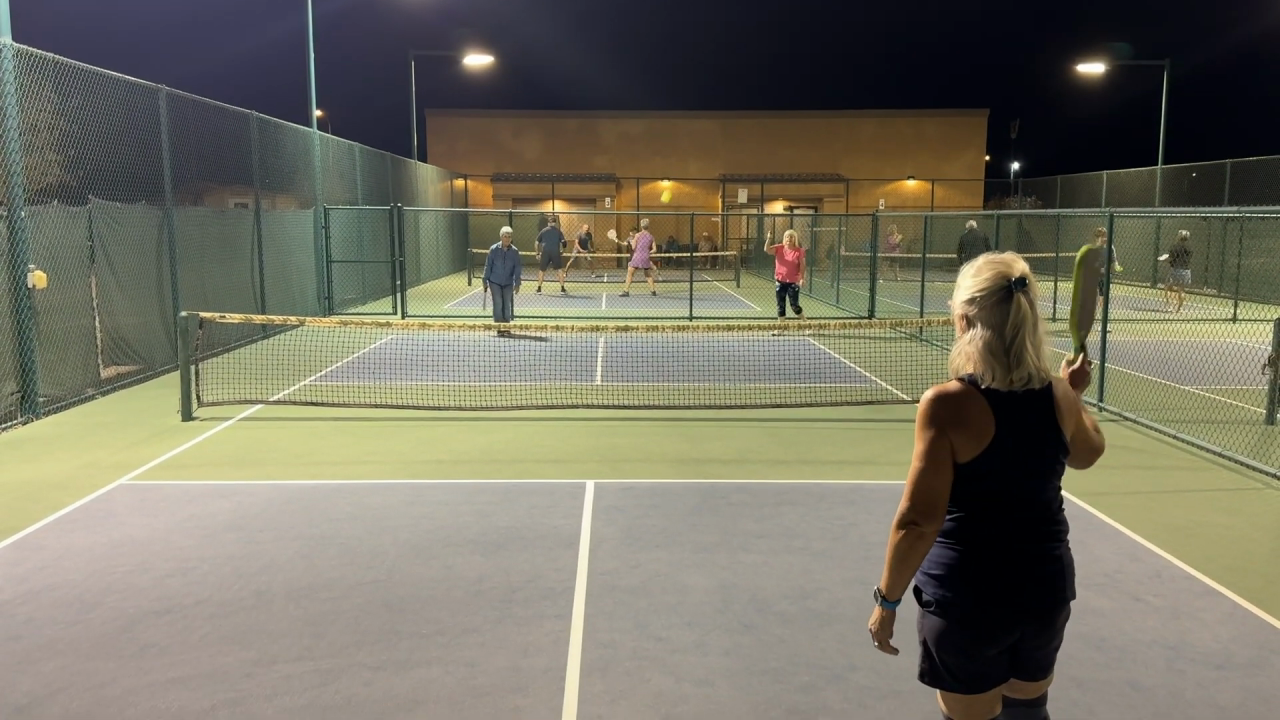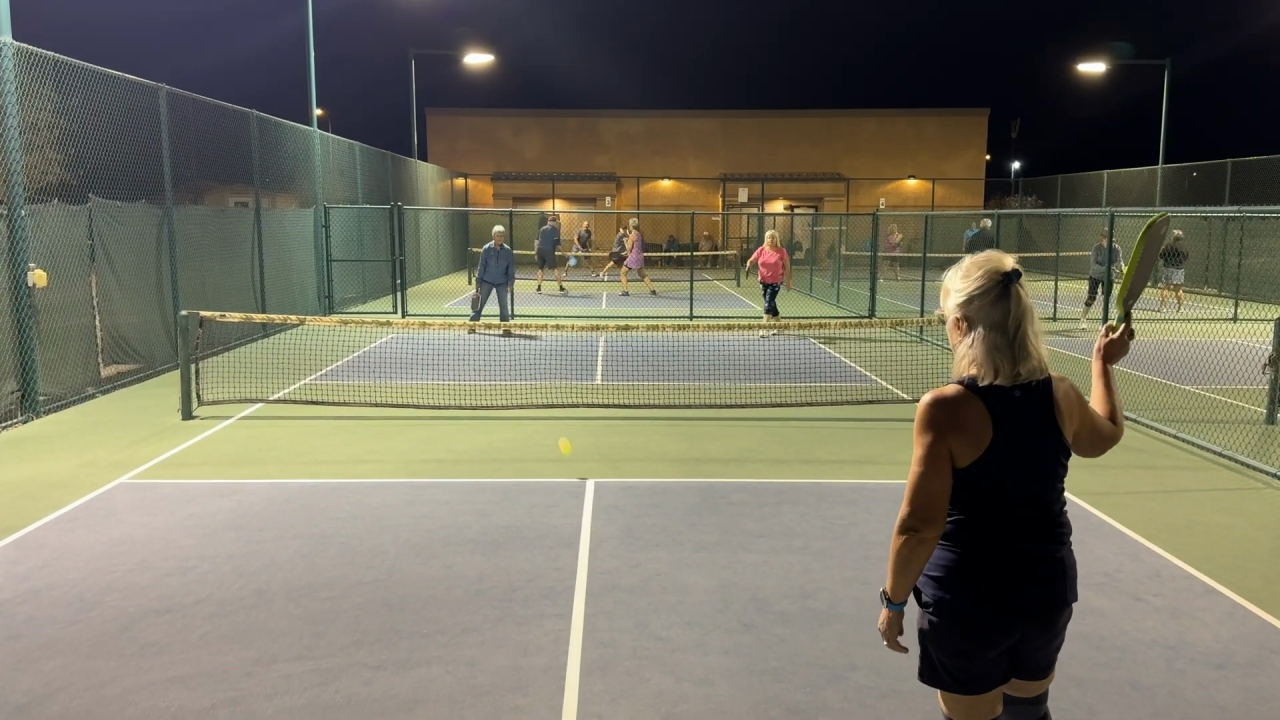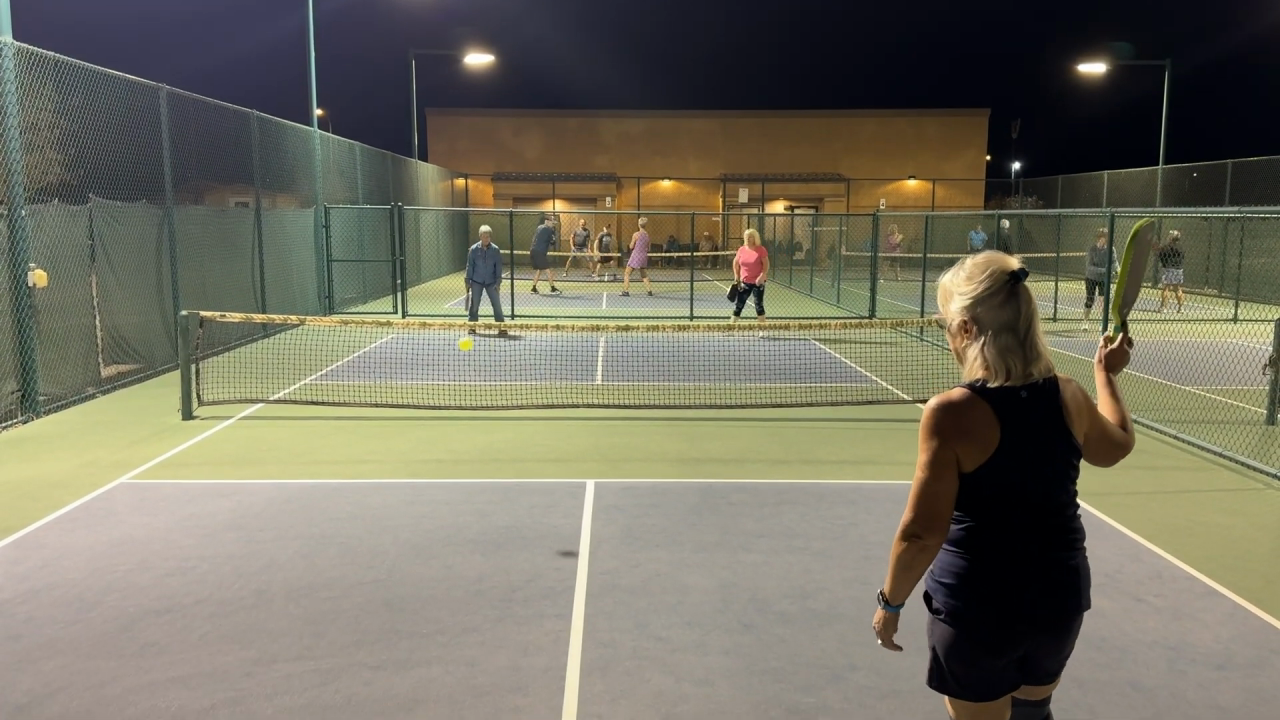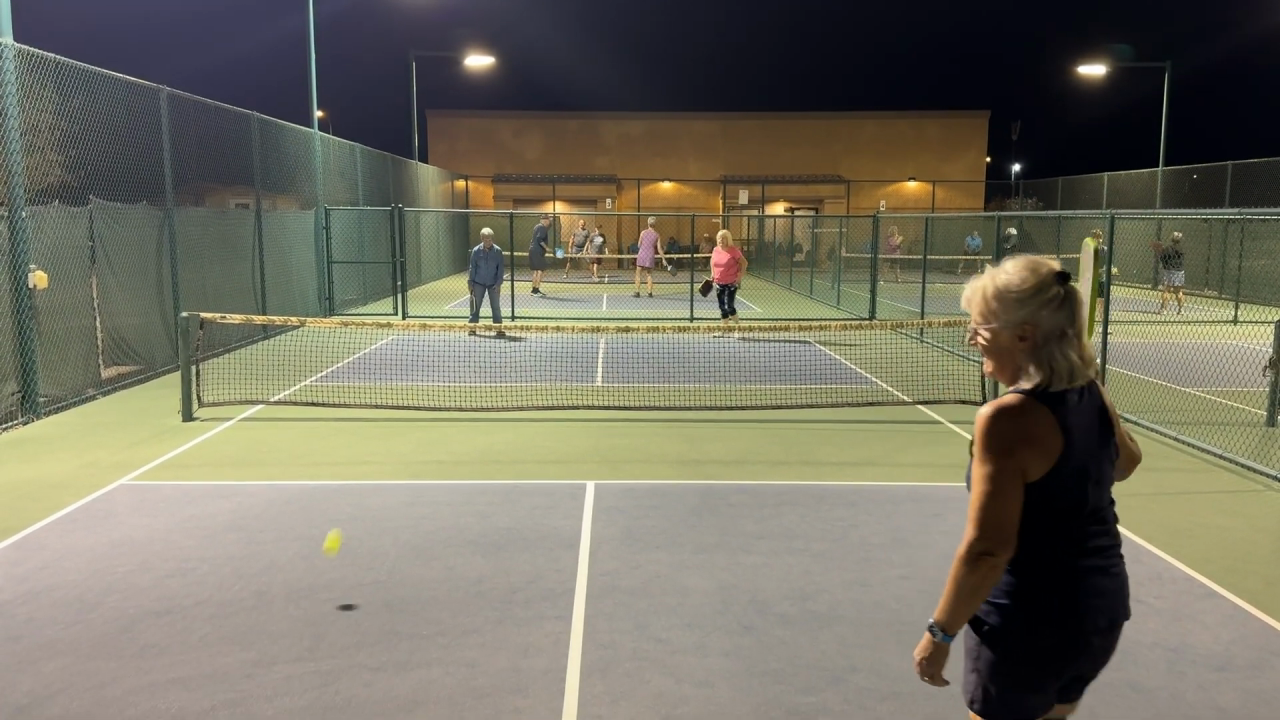
dt=0.4s
person 1, frame 1
left shoulder: (947, 404)
right shoulder: (1058, 397)
left elbow: (919, 521)
right elbow: (1088, 452)
left wrist: (886, 599)
left hip: (966, 597)
right hip: (1046, 589)
person 1, frame 2
left shoulder: (945, 407)
right shoulder: (1059, 394)
left elbow: (919, 525)
right elbow: (1106, 434)
left wrist: (893, 601)
right wrist: (1103, 362)
left hip: (967, 598)
right hip: (1048, 589)
person 1, frame 3
left shoulder: (953, 412)
right shoulder: (1068, 395)
left elbow: (922, 532)
right elbow: (1117, 444)
left wrist: (890, 602)
right wrist: (1106, 374)
left hip: (978, 604)
right hip: (1060, 595)
person 1, frame 4
left shoulder: (1005, 419)
right shoulder: (1093, 398)
left elbow: (986, 548)
right elbow: (1128, 459)
left wrist: (939, 632)
left hip: (1025, 621)
right hip: (1099, 609)
